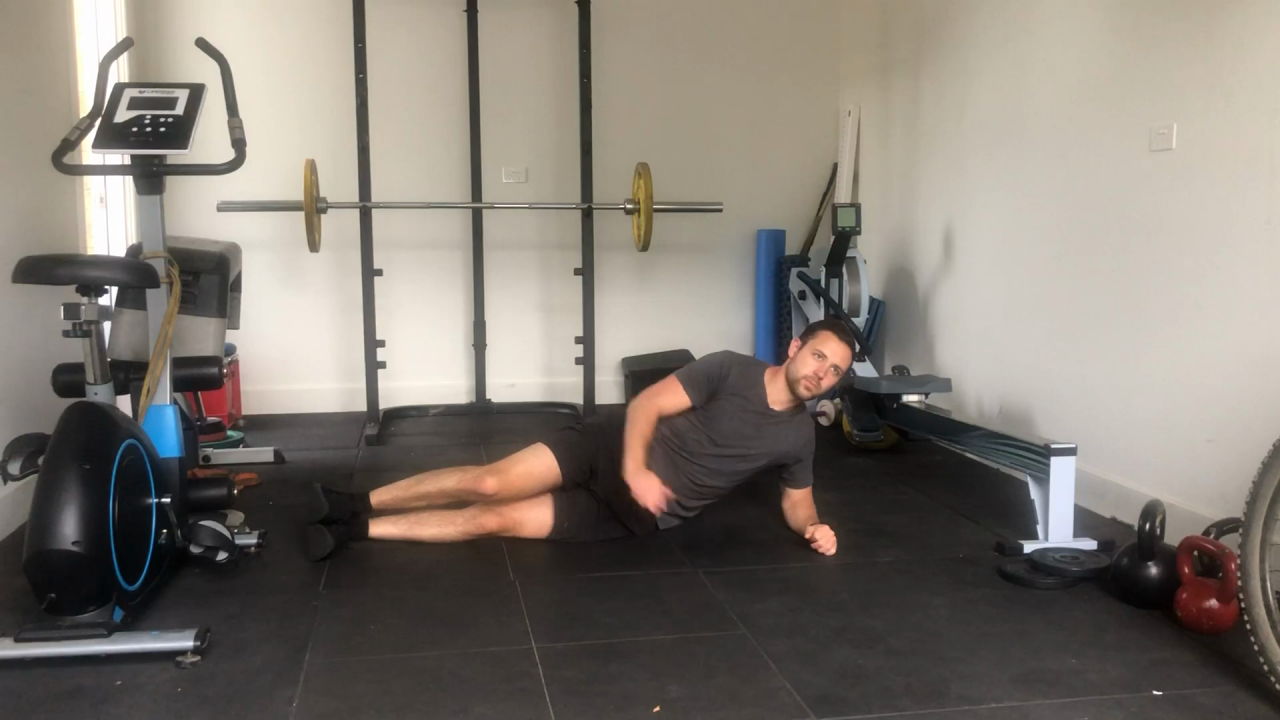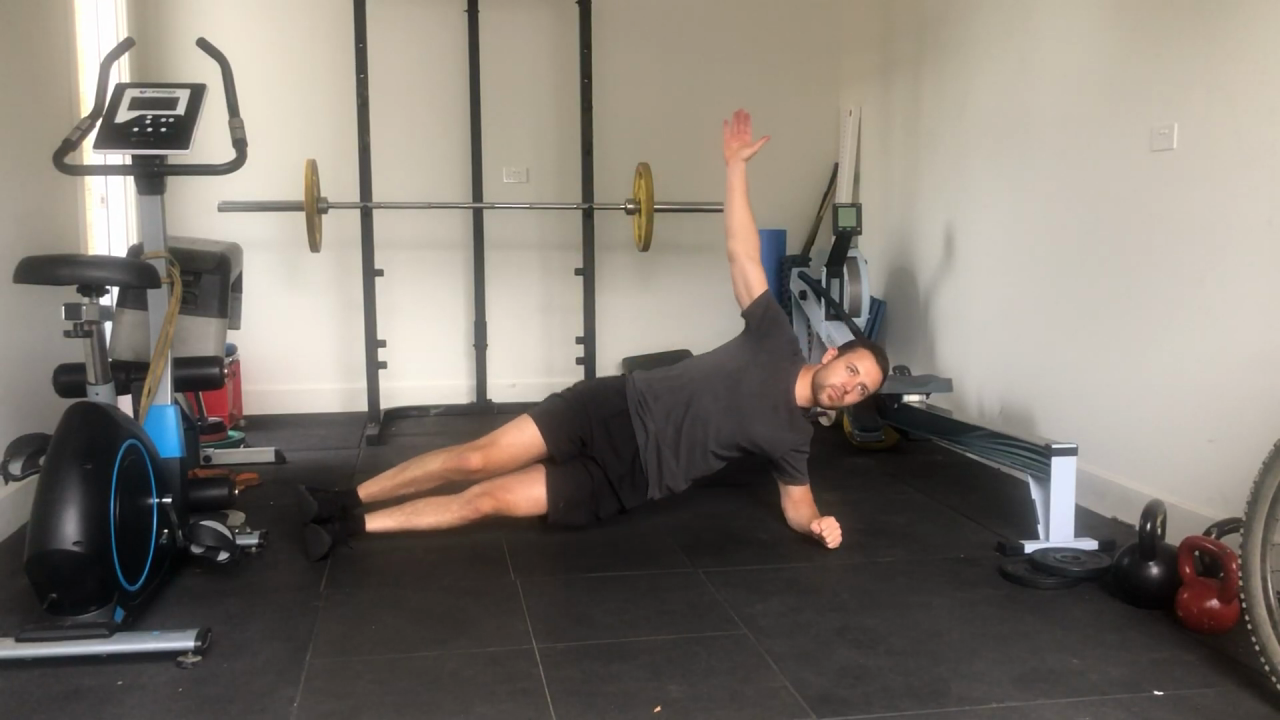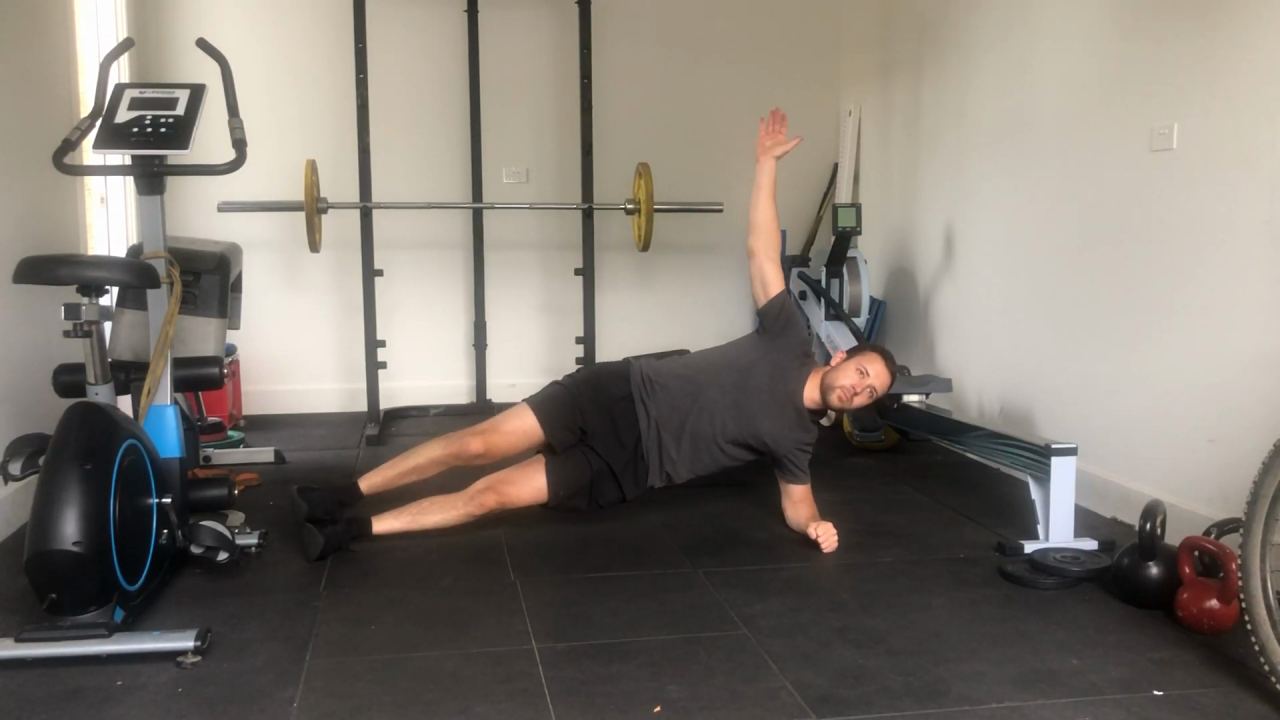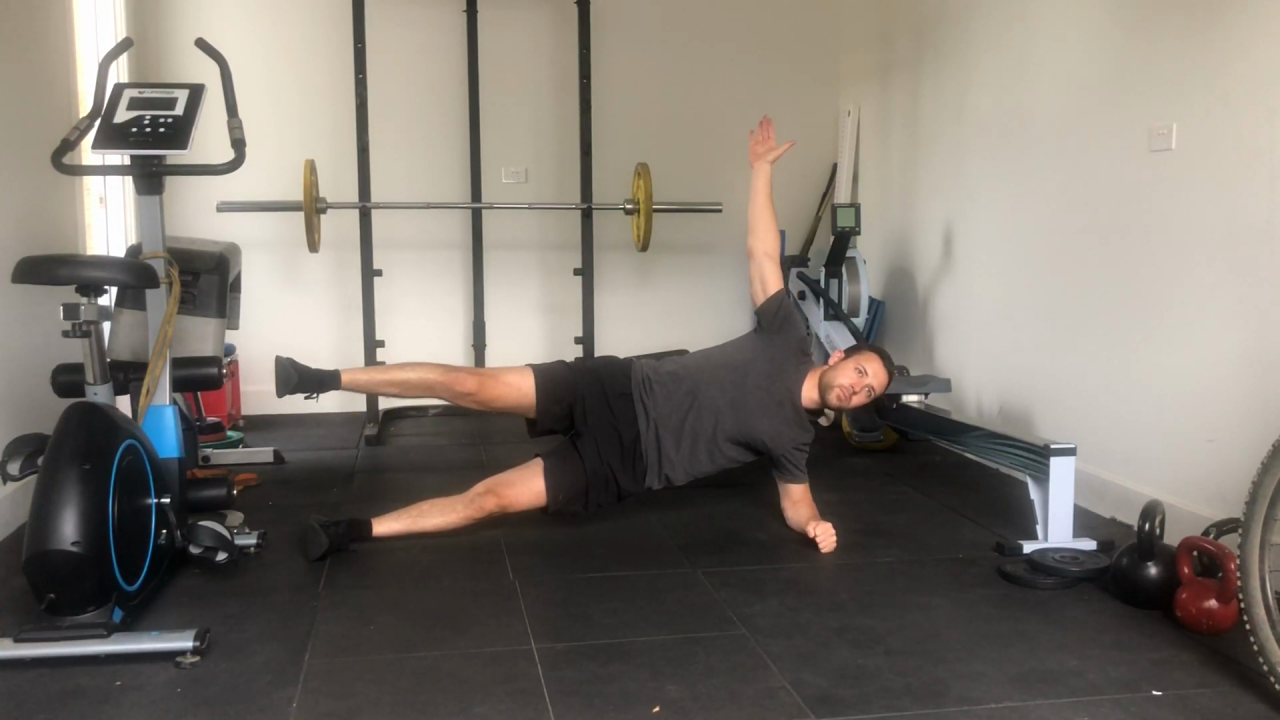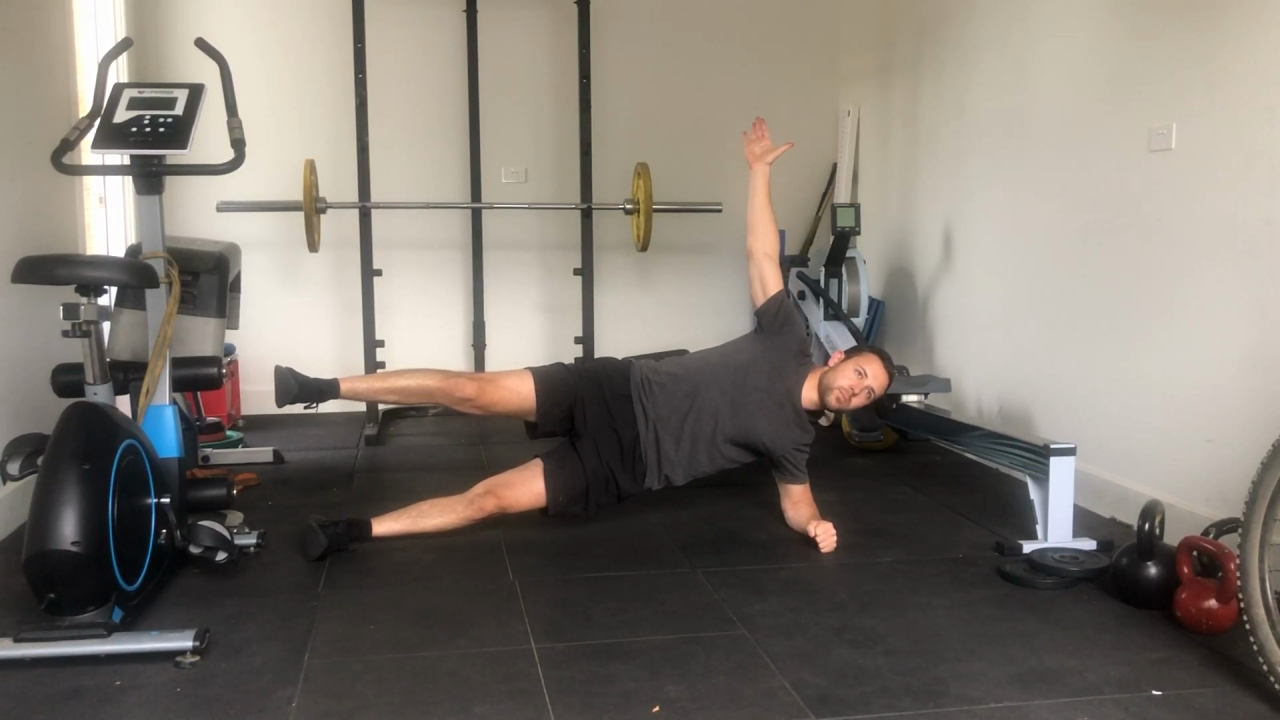
dt=1s
person 1, frame 1
left shoulder: (799, 434)
right shoulder: (730, 370)
left elbow: (797, 501)
right elbow: (646, 403)
left wrist: (813, 527)
right wrist: (634, 465)
left hip: (632, 515)
right hip: (615, 447)
left knee: (494, 520)
right knee: (493, 484)
left ankle: (359, 529)
right ankle: (360, 505)
person 1, frame 2
left shoulder: (794, 434)
right shoulder: (775, 343)
left elbow: (795, 501)
right elbow: (742, 253)
left wrist: (818, 525)
right wrist: (735, 163)
left hip: (629, 476)
right hip: (614, 409)
left knee: (488, 499)
right knee: (478, 459)
left ankle: (352, 527)
right ankle: (349, 502)
person 1, frame 3
left shoulder: (798, 434)
right shoulder: (790, 341)
left elbow: (796, 499)
right elbow: (761, 251)
left wrist: (816, 525)
right wrist: (766, 162)
left hip: (629, 461)
right hip: (619, 394)
left knee: (491, 494)
right knee: (481, 443)
left ankle: (356, 528)
right ankle: (347, 496)
person 1, frame 4
left shoulder: (793, 435)
right shoulder: (788, 340)
left elbow: (795, 500)
right elbow: (763, 252)
left wrist: (816, 525)
right wrist: (762, 166)
left hip: (623, 463)
right hip: (618, 392)
left knee: (490, 498)
right knee: (474, 385)
left ankle: (351, 532)
right ankle: (324, 379)
person 1, frame 5
left shoulder: (793, 435)
right shoulder: (787, 340)
left elbow: (794, 499)
right elbow: (763, 253)
left wrist: (816, 524)
right wrist: (759, 168)
left hip: (621, 463)
right hip: (617, 394)
left knee: (489, 497)
right knee: (472, 391)
left ankle: (352, 531)
right ankle: (321, 387)
